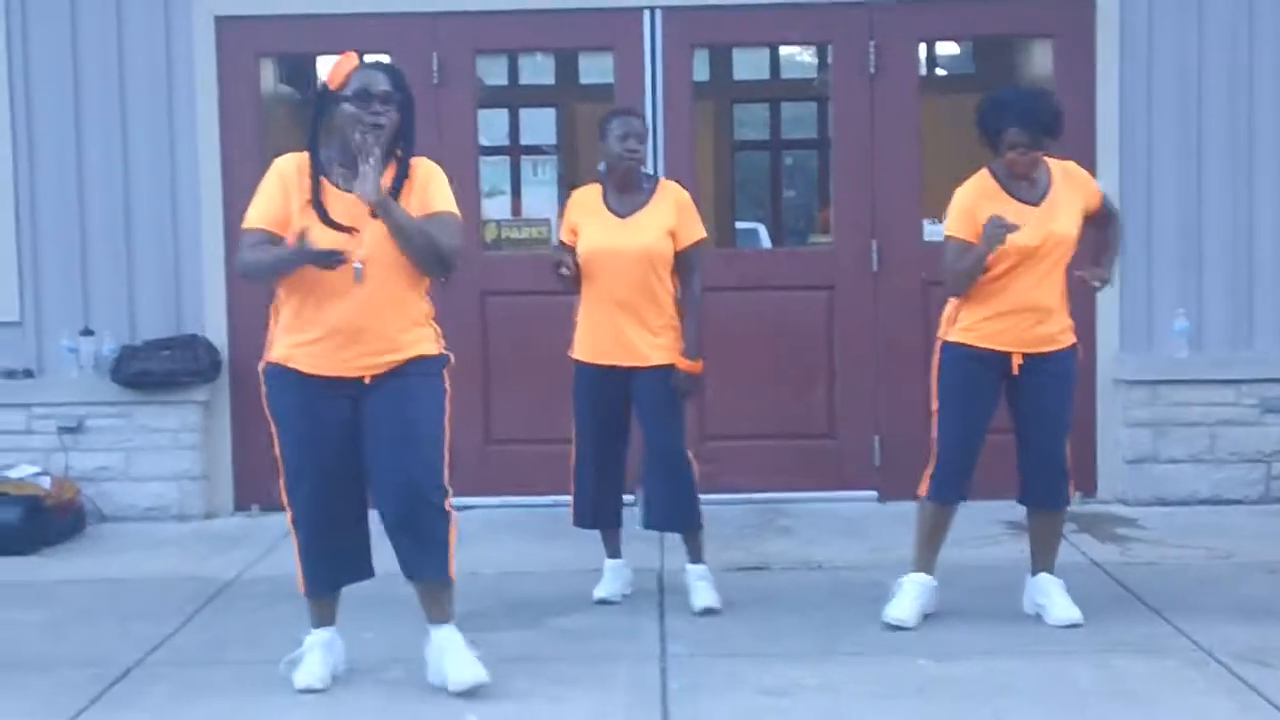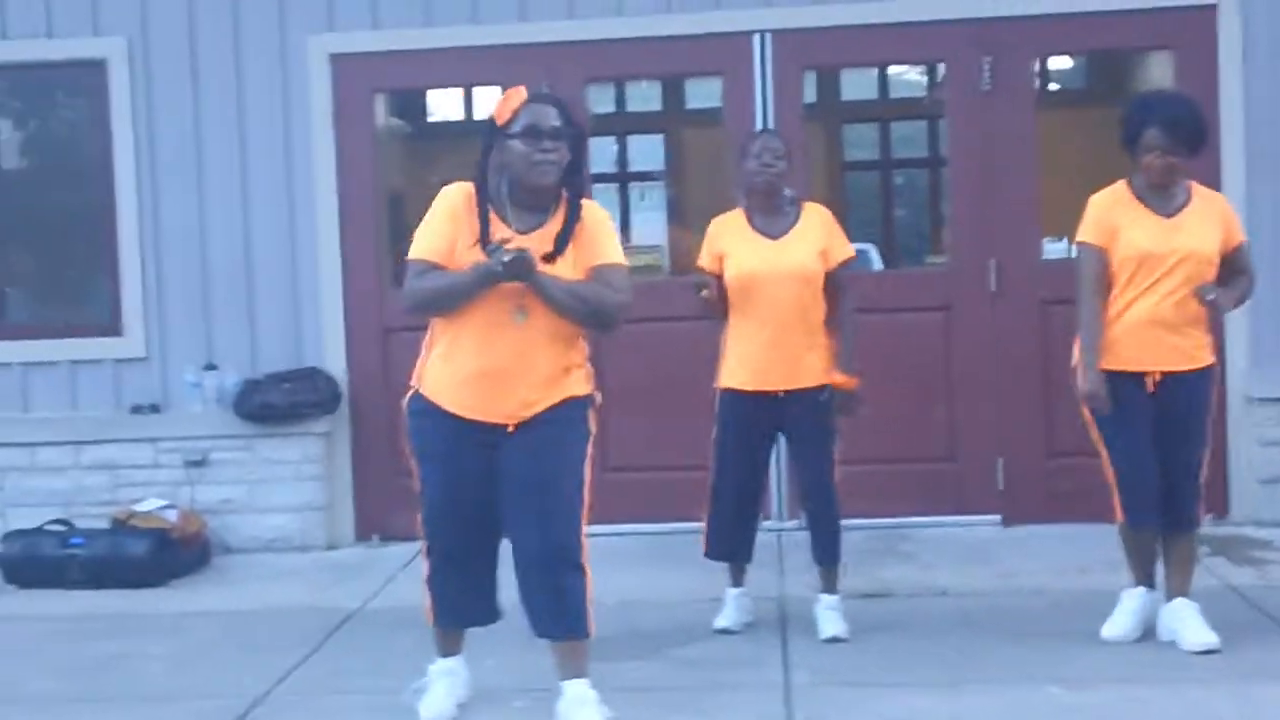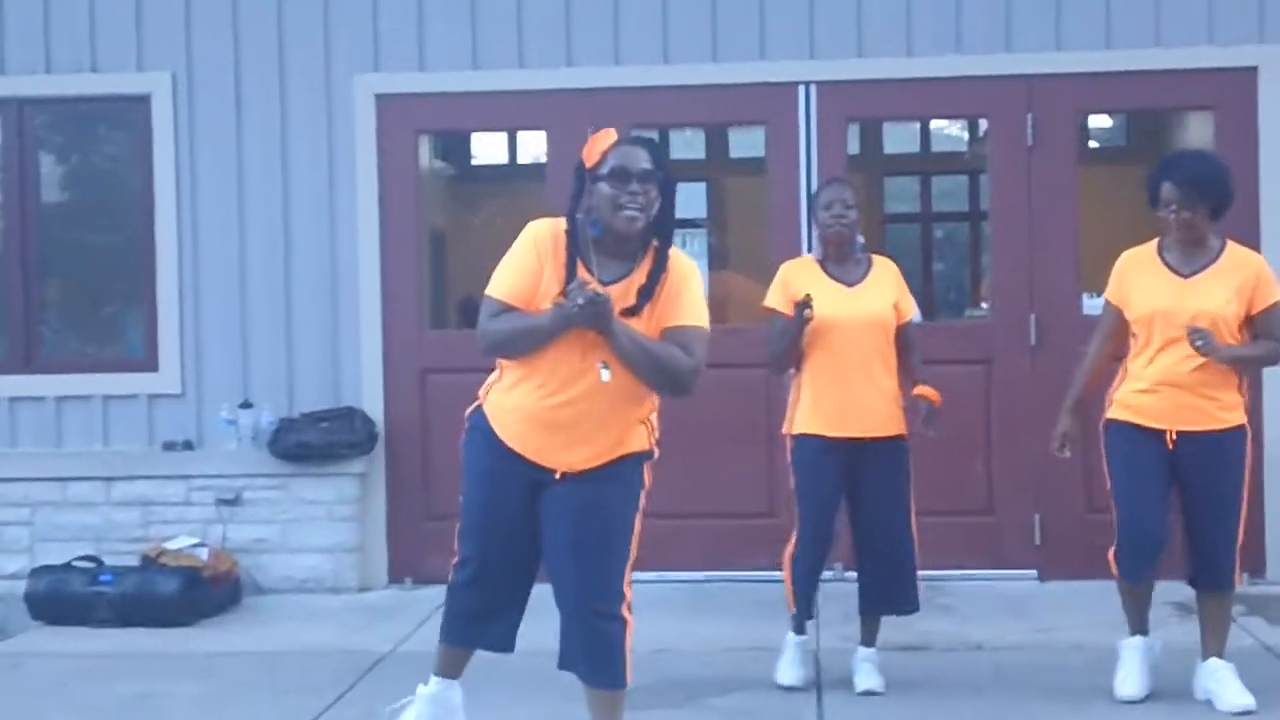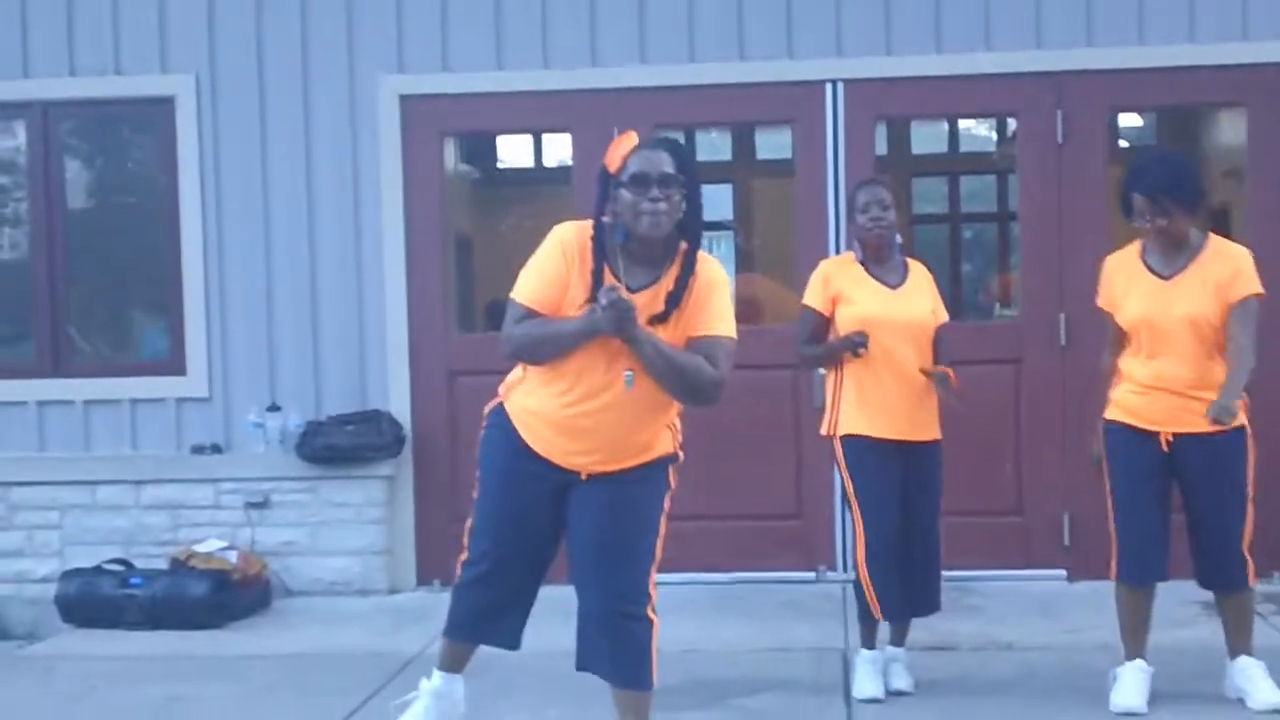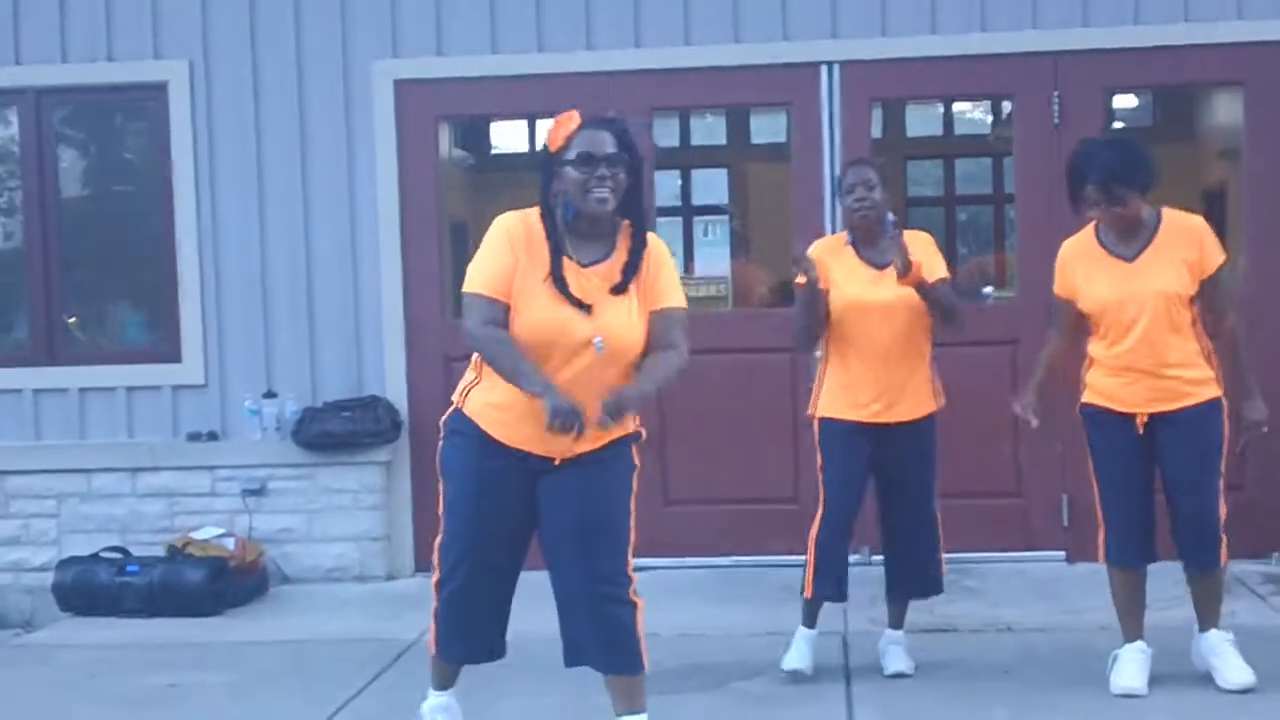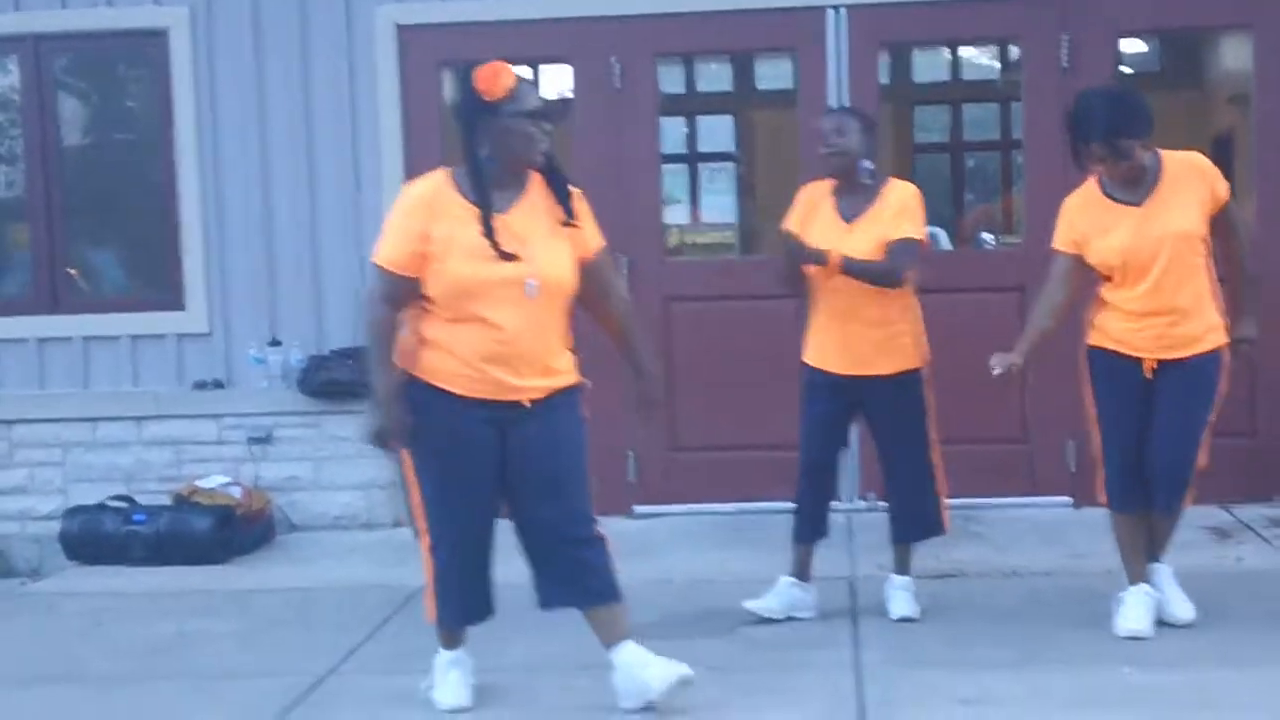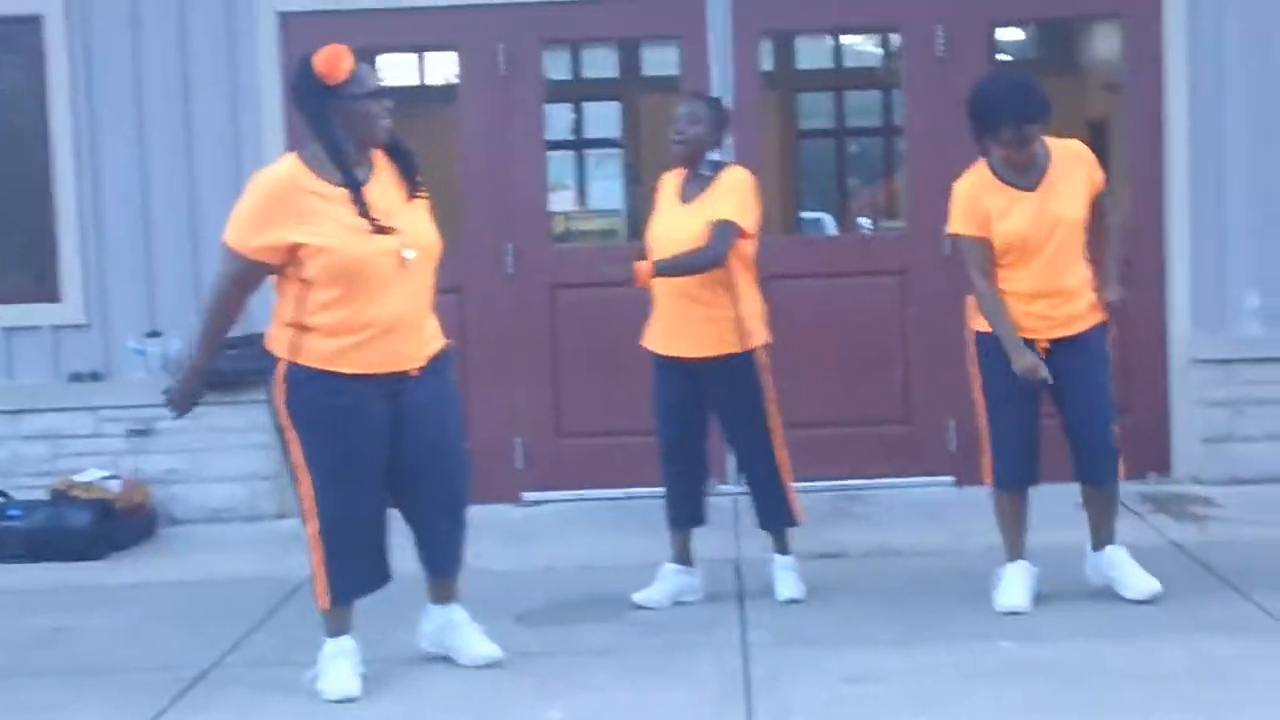
dt=0.3s
person 1, frame 1
left shoulder: (422, 176)
right shoulder: (289, 173)
left elbow: (445, 259)
right elbow: (249, 257)
left wrist: (382, 203)
right wrist: (294, 255)
left hip: (405, 365)
right hip: (306, 372)
left knee: (417, 495)
right knee: (319, 506)
left ankle: (443, 634)
right ankle: (322, 637)
person 1, frame 2
left shoulder: (588, 220)
right shoulder: (456, 203)
left elbow: (612, 309)
right elbow: (415, 294)
left wrist: (535, 276)
right wrist: (488, 270)
left hip: (551, 411)
right hip: (449, 410)
left knee: (553, 550)
right knee: (453, 544)
right ankle: (448, 667)
person 1, frame 3
left shoulder: (677, 272)
right shoulder: (542, 241)
left elbow: (683, 376)
right elbow: (489, 334)
left wrist: (609, 325)
right wrist: (564, 314)
left hip: (607, 461)
right hip: (506, 439)
left knee: (597, 599)
right knee: (481, 571)
person 1, frame 4
left shoulder: (703, 276)
right shoulder: (569, 244)
left elbow: (708, 384)
right elbow: (515, 337)
left wrist: (635, 333)
right wrist: (592, 321)
left hip: (631, 464)
right hip: (527, 440)
left knee: (623, 601)
right knee: (491, 568)
person 1, frame 5
left shoulder: (649, 252)
right shoulder: (514, 233)
left elbow: (674, 350)
right elbow: (479, 329)
left wrist: (631, 394)
right wrist: (544, 392)
left hip: (596, 451)
right hip: (489, 438)
left knee: (604, 586)
right knee: (467, 574)
person 1, frame 6
left shoulder: (562, 199)
right shoulder: (427, 201)
left elbow: (604, 292)
right elbow: (388, 306)
left wrist: (643, 366)
right wrist: (387, 396)
left hip: (546, 397)
right hip: (445, 399)
left knee: (570, 529)
right knee: (451, 535)
left ankle: (628, 664)
right ankle: (451, 657)
person 1, frame 7
left shoulder: (400, 170)
right shoulder: (282, 187)
right elbow: (233, 284)
right wrist: (196, 368)
left hip: (422, 368)
right hip: (326, 380)
left knee: (443, 494)
right knee: (340, 514)
left ankle: (445, 618)
right ankle: (338, 645)
person 2, frame 1
left shoulder: (1074, 180)
right shoulder: (972, 196)
left elbow: (1109, 220)
right elbow: (953, 281)
left wrist: (1104, 265)
right wrist: (986, 247)
left hip: (1048, 349)
right hip: (972, 346)
left knee: (1049, 465)
right knee: (951, 459)
left ankle: (1043, 581)
right ankle: (920, 578)
person 2, frame 2
left shoulder: (1215, 209)
right shoulder: (1106, 206)
left elbow: (1243, 278)
right elbow: (1092, 291)
left wrist: (1226, 298)
right wrist: (1089, 367)
left hip: (1187, 368)
right hip: (1117, 368)
left knee: (1182, 487)
right knee: (1136, 485)
left ankle: (1179, 604)
right ankle: (1140, 591)
person 2, frame 3
right shoulder: (1132, 265)
right elbow: (1104, 344)
left wrist: (1227, 352)
right wrist: (1070, 410)
left hip: (1216, 428)
right hip: (1135, 423)
left knee: (1216, 546)
right knee: (1138, 538)
left ankle: (1214, 665)
right ankle: (1136, 641)
person 2, frame 4
left shoulder: (1231, 261)
right shoulder: (1117, 267)
left wrist: (1230, 394)
right wrist: (1101, 417)
left hip: (1212, 428)
right hip: (1132, 428)
left knee: (1225, 545)
right knee: (1136, 544)
right ankle: (1133, 665)
person 2, frame 5
left shoulder: (1190, 234)
right shoulder: (1073, 253)
left elbow: (1222, 322)
right elbow: (1064, 332)
left wrist: (1250, 394)
right wrist: (1032, 389)
left hip: (1190, 403)
right hip: (1110, 408)
left knee: (1200, 522)
right knee: (1123, 527)
left ankle: (1211, 637)
right ankle: (1133, 646)
person 2, frame 6
left shoulder: (1195, 172)
right shoulder: (1078, 209)
left elbow: (1229, 242)
right elbow: (1058, 290)
left wrist: (1241, 311)
right wrist: (1022, 349)
left hip: (1194, 348)
right hip: (1116, 352)
left knee: (1172, 466)
right knee: (1123, 468)
left ankle: (1155, 566)
right ankle: (1136, 586)
person 2, frame 7
left shoulder: (1078, 160)
right shoulder: (971, 191)
left elbow: (1100, 226)
right elbow: (980, 278)
left wrist: (1108, 280)
right wrist: (1013, 350)
left hip: (1079, 327)
right hip: (1006, 335)
left knee: (1098, 443)
right knee: (1010, 451)
left ankle: (1106, 552)
right ankle: (1015, 565)
person 3, frame 1
left shoulder: (673, 199)
right shoulder: (580, 202)
left elbow: (691, 282)
left wrist: (691, 355)
right wrist: (563, 266)
left hip: (657, 354)
right hip: (595, 356)
left knee: (668, 455)
right knee: (598, 458)
left ankle: (697, 569)
right ankle: (615, 565)
person 3, frame 2
left shoulder: (819, 219)
right shoulder: (723, 229)
left elbow: (838, 302)
right elbow: (720, 312)
left wrist: (843, 371)
right wrist: (709, 296)
left hip: (809, 380)
right hip: (744, 382)
left knee: (818, 485)
right knee: (733, 485)
left ankle: (829, 599)
right ankle: (737, 592)
person 3, frame 3
left shoulder: (886, 272)
right shoulder: (793, 274)
left elbow: (906, 350)
right elbow: (778, 362)
left wrist: (922, 392)
right wrist: (795, 325)
left hip: (882, 429)
right hip: (816, 427)
left knee: (886, 538)
right knee: (812, 532)
left ankle: (867, 652)
right ankle: (797, 638)
person 3, frame 4
left shoulder: (921, 274)
right shoulder: (832, 273)
left elbow: (935, 346)
right elbow: (806, 353)
left wrist: (943, 373)
right wrist: (841, 345)
left hip: (921, 430)
right hip: (861, 428)
left knee: (920, 538)
right knee: (876, 533)
left ankle: (896, 651)
right ankle: (869, 653)
person 3, frame 5
left shoulder: (920, 244)
right shoulder: (825, 253)
left elbow: (952, 314)
right elbow: (805, 338)
left wrist: (914, 276)
right wrist: (813, 291)
left hip: (912, 410)
right hip: (843, 411)
left knee: (912, 521)
right knee: (835, 514)
left ankle: (894, 635)
right ankle: (807, 631)
person 3, frame 6
left shoulder: (902, 196)
right shoulder: (810, 198)
left elbow: (897, 271)
right elbow: (795, 272)
left wrist: (829, 258)
right wrist: (797, 260)
left hip: (893, 360)
right hip: (826, 361)
left knee: (907, 465)
right knee: (813, 466)
left ankle: (900, 580)
right ankle: (797, 584)
person 3, frame 7
left shoulder: (737, 182)
right shoulder: (668, 184)
left elbow: (712, 255)
left wrist: (644, 272)
right wrist: (644, 272)
left hip: (730, 341)
right hip: (671, 345)
left knee: (757, 447)
right knee: (677, 452)
left ankle: (783, 558)
right ankle: (680, 569)
